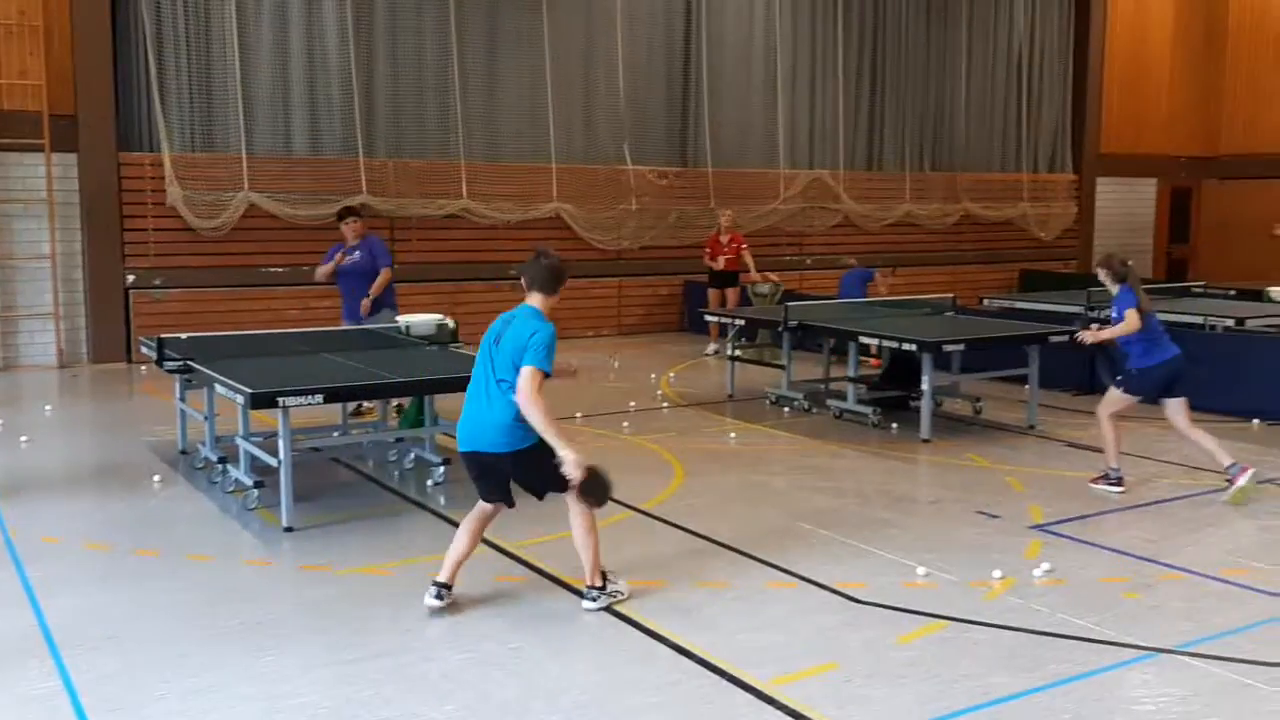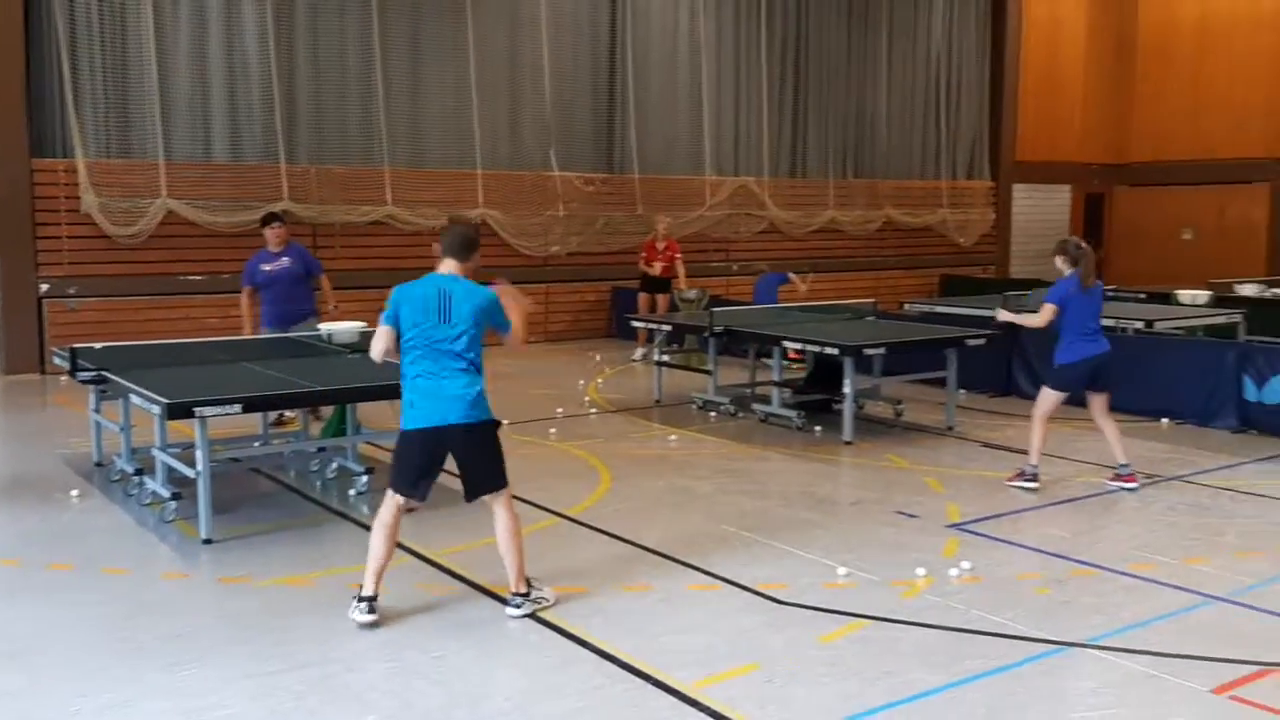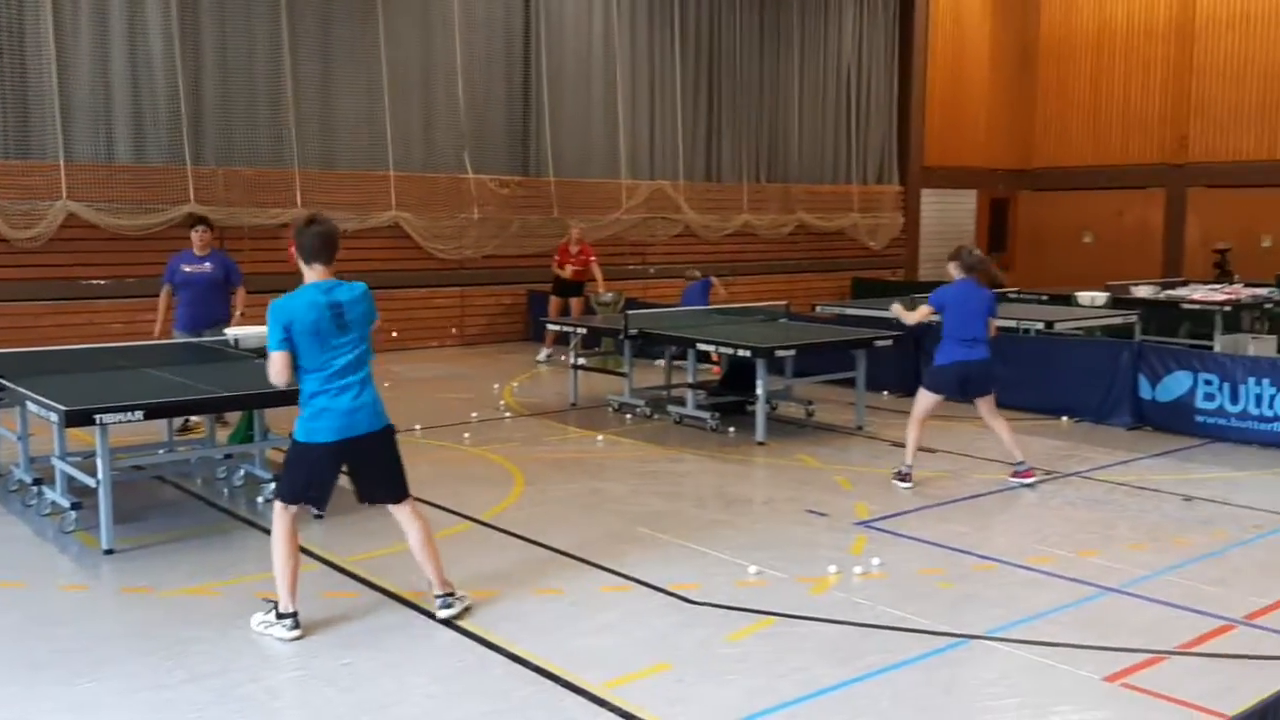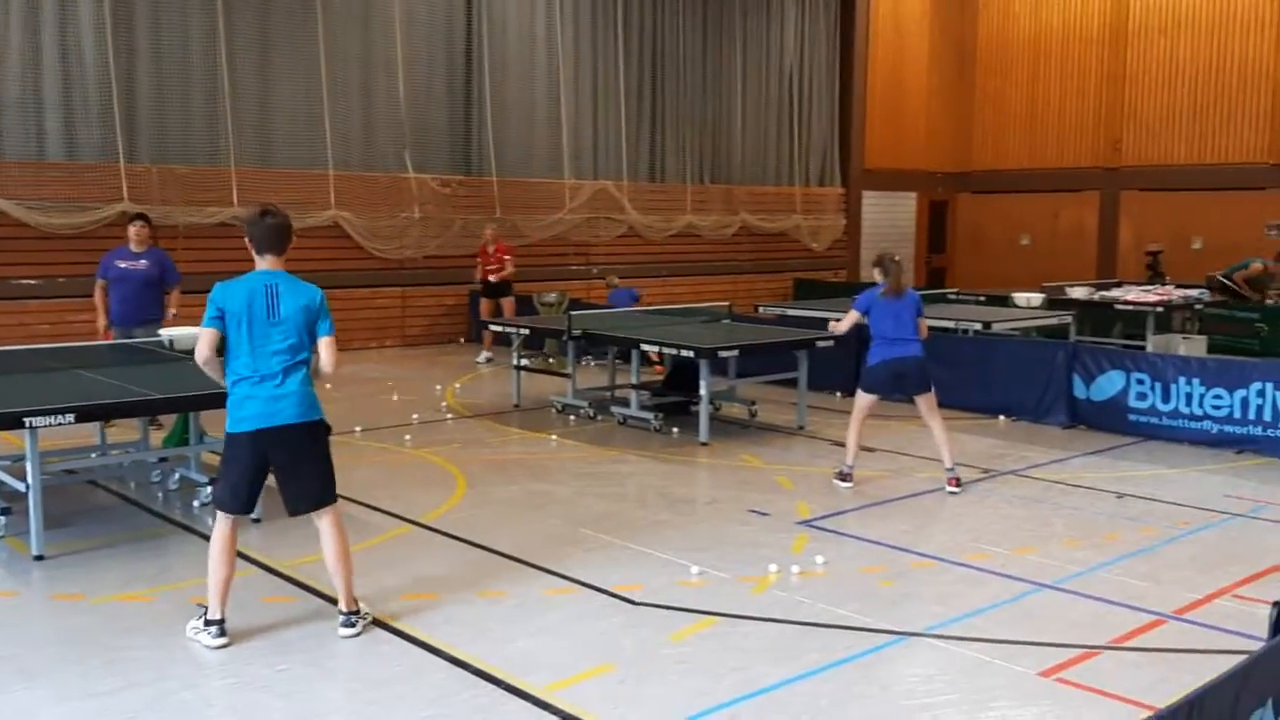
dt=0.4s
person 1, frame 1
left shoulder: (503, 322)
right shoulder: (541, 330)
right elbow: (527, 395)
right wrist: (566, 448)
left hip: (470, 437)
right hip: (509, 438)
left knee: (489, 505)
right knee: (577, 494)
left ankle: (441, 585)
right ankle: (596, 586)
person 1, frame 2
left shoulder: (403, 294)
right shoulder: (485, 297)
left elbow: (377, 352)
right elbow: (515, 341)
right wrist: (514, 305)
left hip: (419, 419)
right hip: (470, 416)
left knee: (395, 502)
right knee: (500, 499)
left ankle: (367, 599)
right ankle: (520, 592)
person 1, frame 3
left shoulder: (284, 309)
right shoulder: (359, 294)
left elbow: (280, 377)
left hip: (317, 431)
right hip: (369, 424)
left knee: (284, 514)
right knee: (403, 507)
left ankle: (285, 614)
right ankle: (444, 594)
person 1, frame 4
left shoulder: (225, 293)
right shoulder: (311, 295)
left elbow: (204, 354)
right elbow: (327, 363)
left hip: (246, 422)
right hip: (300, 418)
left knee: (226, 520)
right knee: (326, 514)
left ankle: (213, 621)
right ankle: (348, 611)
person 2, frame 1
left shoulder: (1124, 297)
right shoulder: (1127, 294)
left elbow: (1134, 324)
left wrist: (1099, 334)
right wrist: (1101, 332)
left hip: (1148, 368)
right hip: (1172, 363)
left knee: (1105, 412)
right knee: (1186, 426)
left ankle: (1113, 476)
right ankle: (1235, 468)
person 2, frame 2
left shoulder: (1061, 288)
right shoulder: (1096, 286)
left elbow: (1040, 321)
left wrist: (1009, 316)
left hip: (1071, 361)
right hip: (1100, 356)
left knee: (1039, 415)
right knee: (1102, 416)
left ankle: (1030, 472)
right ankle: (1125, 472)
person 2, frame 3
left shoulder: (945, 293)
right shoulder: (987, 295)
left elbow: (912, 319)
left wrist: (899, 310)
left hip: (948, 364)
right hip: (979, 363)
left knee: (917, 416)
right knee: (992, 417)
left ankle: (906, 472)
right ankle: (1022, 467)
person 2, frame 4
left shoulder: (869, 296)
right shoulder: (913, 297)
left elbow: (843, 327)
right elbow: (923, 333)
left wrist: (832, 326)
left hip: (881, 363)
right hip: (913, 361)
left knee: (857, 417)
right knee: (933, 418)
left ankle: (846, 472)
right ankle: (951, 475)
person 3, frame 1
left shoulder: (374, 244)
right shoulder: (336, 251)
left elbow: (385, 273)
right elbow: (318, 276)
left wrist: (370, 297)
right wrist: (335, 263)
left hip: (380, 312)
right hip: (351, 316)
left ankle: (399, 400)
right ankle: (366, 401)
person 3, frame 2
left shoulder: (300, 253)
right shoulder: (255, 261)
left elbow: (322, 279)
right elbow: (247, 294)
left wrist: (332, 305)
right wrist: (247, 324)
left hip: (304, 321)
right hip: (272, 325)
right ankle: (287, 410)
person 3, frame 3
left shoulder: (223, 259)
right shoulder: (177, 261)
left elbow: (239, 288)
right elbow: (166, 292)
left wrist: (238, 313)
right wrist: (159, 322)
left hip: (217, 326)
right hip: (185, 327)
left ankle: (217, 411)
right ankle: (192, 418)
person 3, frame 4
left shoulder: (160, 257)
right shoulder: (112, 257)
left elbow: (175, 288)
right elbow: (100, 287)
left wrist: (171, 312)
right wrist: (101, 316)
left hip: (149, 325)
right hip: (117, 325)
left ankle: (151, 413)
